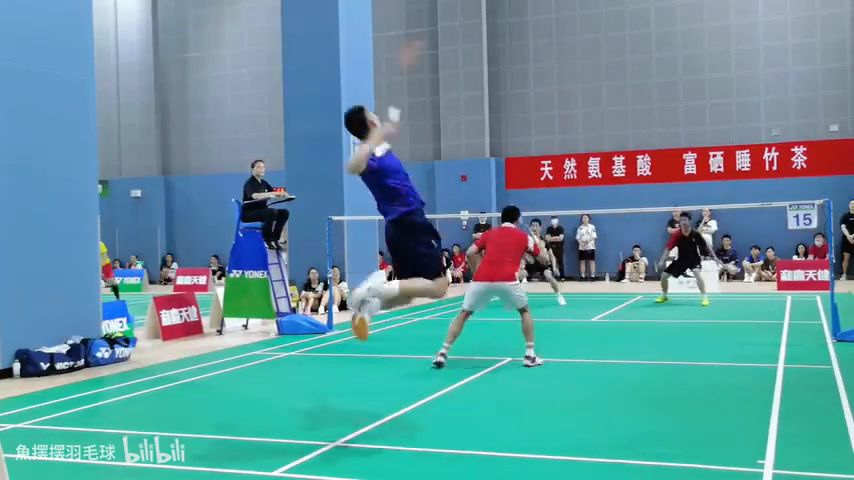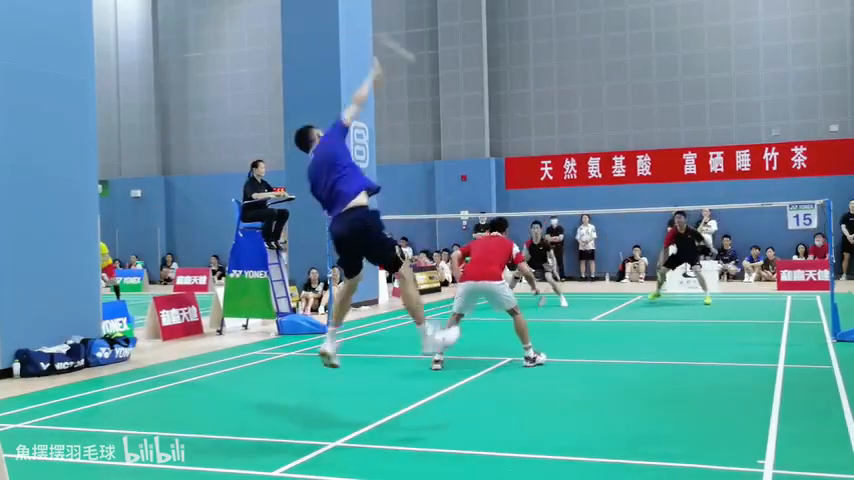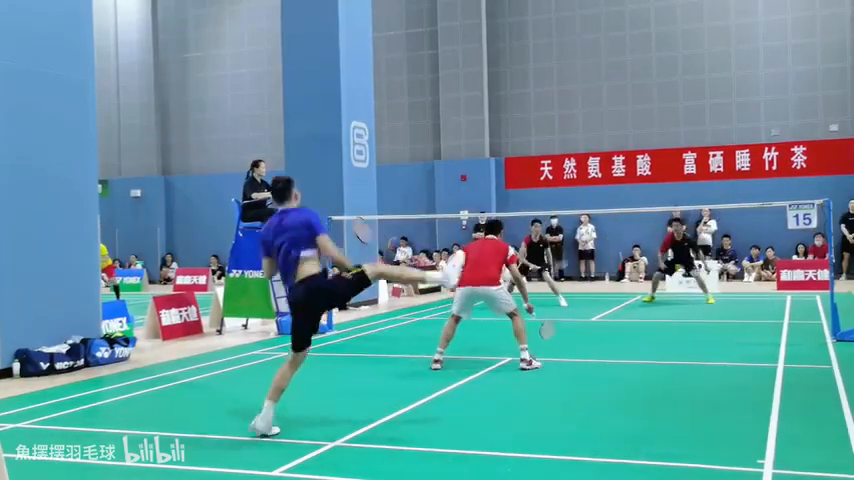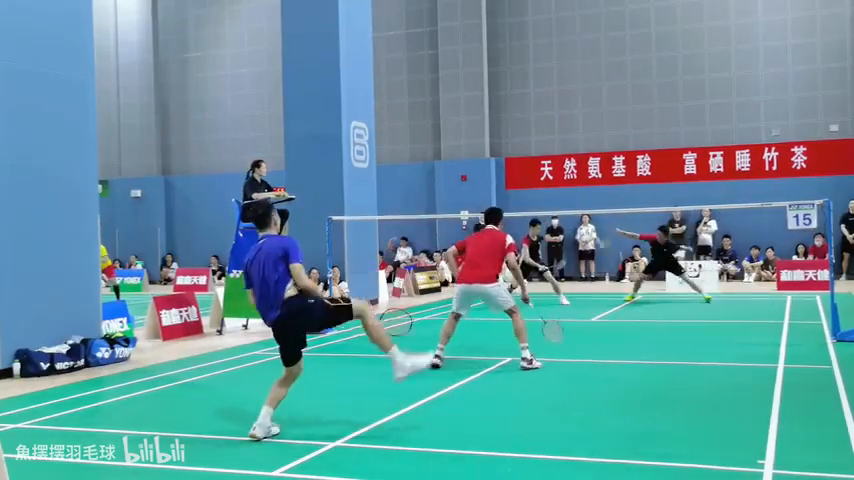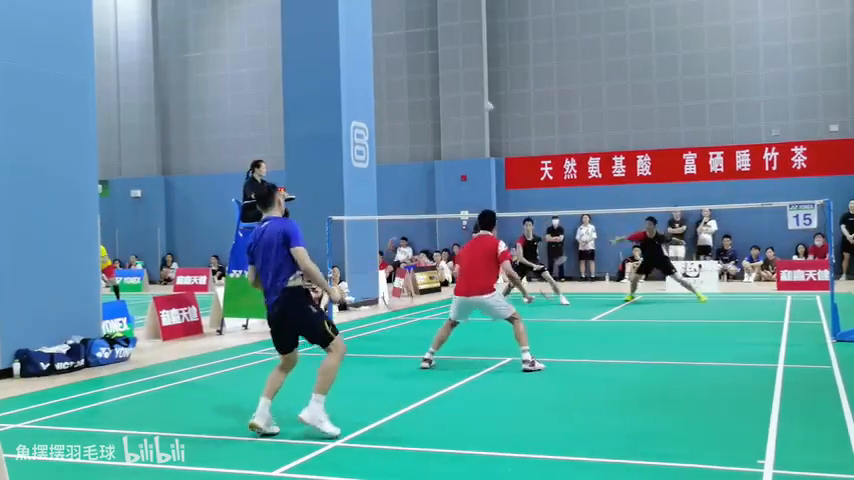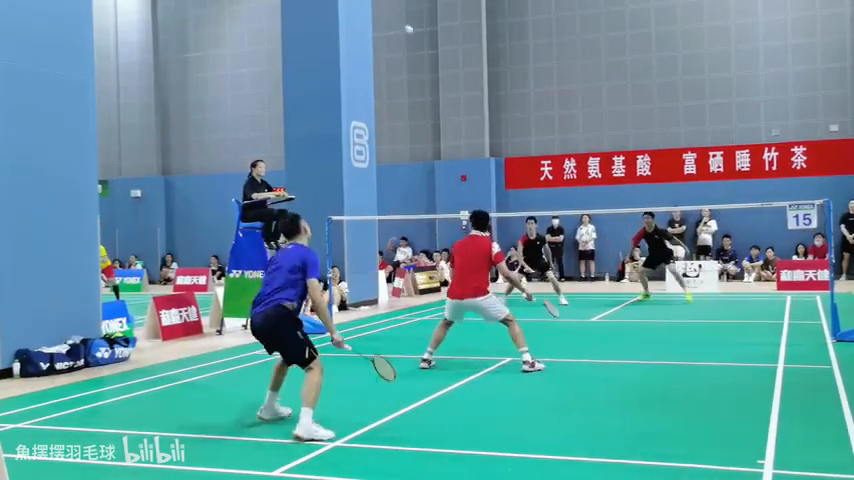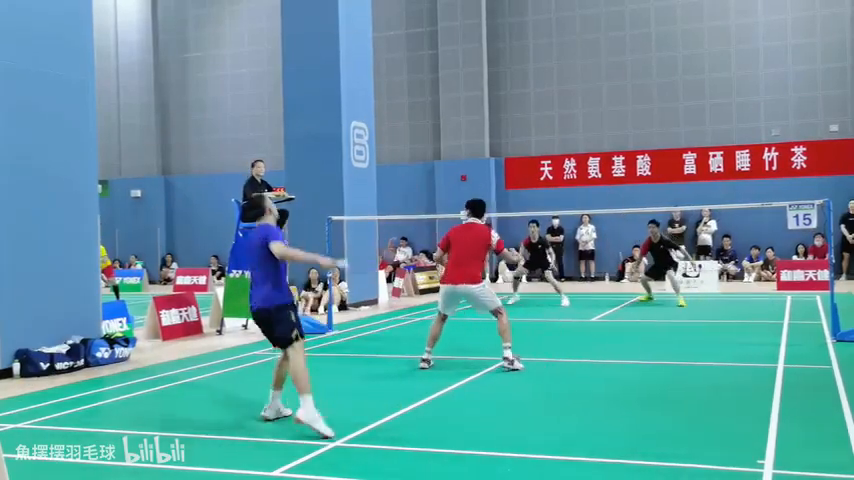
dt=0.2s
person 1, frame 1
left shoulder: (379, 149)
right shoulder: (370, 158)
right elbow: (353, 167)
right wrist: (373, 139)
left hip: (398, 227)
right hip: (410, 222)
left knee: (406, 288)
right knee: (437, 287)
left ankle: (366, 299)
right ankle: (373, 288)
person 1, frame 2
left shoulder: (313, 173)
right shoulder: (331, 134)
right elbow: (355, 106)
left hip: (341, 227)
right hip: (361, 219)
left knee: (350, 283)
right knee: (404, 273)
left ankle: (331, 341)
person 1, frame 3
left shoulder: (267, 230)
right shoulder: (307, 216)
left elbow: (268, 271)
right elbow: (330, 253)
right wrist: (350, 269)
left hip: (298, 297)
right hip: (317, 286)
left knee: (296, 358)
right knee: (375, 270)
person 1, frame 4
left shoulder: (249, 257)
right shoulder: (286, 243)
left elbow: (253, 299)
right elbow: (302, 281)
right wrist: (326, 298)
left hip: (279, 322)
right hip: (299, 308)
left knee: (291, 372)
right knee: (361, 308)
left ankle: (261, 424)
person 1, frame 5
left shoulder: (255, 236)
right shoulder: (288, 226)
left elbow: (253, 280)
right elbow: (304, 263)
right wrist: (330, 290)
left hip: (274, 307)
right hip: (295, 299)
left knee: (287, 362)
right knee: (336, 349)
left ankle: (262, 416)
right ankle: (314, 410)
person 1, frame 6
left shoulder: (277, 256)
right shoulder: (307, 255)
right elbow: (316, 296)
right wrist: (332, 331)
left hip: (257, 319)
right hip: (280, 318)
left knee: (289, 357)
right knee: (314, 367)
left ankle: (269, 407)
right ankle: (306, 425)
person 1, frame 7
left shoulder: (257, 235)
right shoulder: (269, 231)
right elbow: (281, 252)
right wrist: (320, 260)
left hip: (261, 306)
right hip: (276, 304)
left knee: (288, 353)
right knee: (297, 352)
left ankle: (273, 406)
person 2, frame 1
left shoulder: (489, 234)
right shoulder: (524, 237)
left elbow: (470, 254)
right elbow: (545, 259)
left wrist: (475, 268)
right wrist: (541, 245)
left hip: (481, 280)
right hip: (507, 281)
left knee: (464, 314)
right knee: (525, 311)
left ankle: (443, 352)
right ankle: (530, 356)
person 2, frame 2
left shoulder: (476, 242)
right shoulder: (510, 245)
left elbow: (455, 256)
right elbow: (525, 271)
left wrist: (459, 278)
right wrist: (535, 287)
left hip: (468, 281)
right hip: (493, 281)
left knee: (455, 317)
right knee: (516, 313)
left ankle: (438, 358)
right ankle: (530, 355)
person 2, frame 3
left shoulder: (471, 245)
right shoulder: (506, 248)
right elbow: (516, 275)
left wrist: (457, 283)
right wrist: (527, 301)
left hip: (466, 286)
right hip: (491, 286)
left knee: (454, 319)
right knee: (515, 315)
left ankle: (438, 358)
right ankle: (525, 358)
person 2, frame 4
left shoulder: (472, 237)
right shoulder: (505, 238)
left elbow: (450, 253)
right elbow: (512, 265)
left wrist: (457, 276)
right wrist: (524, 290)
left hip: (464, 283)
right hip: (488, 284)
left knee: (454, 317)
right knee: (515, 313)
left ankle: (438, 355)
right ankle: (526, 357)
person 2, frame 5
left shoulder: (467, 246)
right shoulder: (498, 244)
left elbow: (458, 270)
right elbow: (509, 272)
right wrist: (525, 293)
left hip: (461, 294)
right hip: (485, 294)
left knee: (451, 323)
right knee: (516, 319)
left ankle: (428, 358)
right ankle: (527, 360)
person 2, frame 6
left shoulder: (457, 245)
right shoulder: (490, 245)
right elbow: (506, 273)
right wrist: (524, 290)
left hip: (455, 296)
right hip: (479, 297)
left knee: (445, 323)
right knee: (511, 322)
left ankle: (427, 358)
right ankle: (527, 360)
person 2, frame 7
left shoulder: (453, 231)
right shoulder: (488, 233)
left elbow: (437, 256)
right elbow: (509, 258)
right wrist: (516, 258)
left hip: (449, 283)
right hip: (473, 284)
left knee: (441, 318)
right knee: (500, 313)
left ankle: (426, 358)
right ankle: (508, 357)
